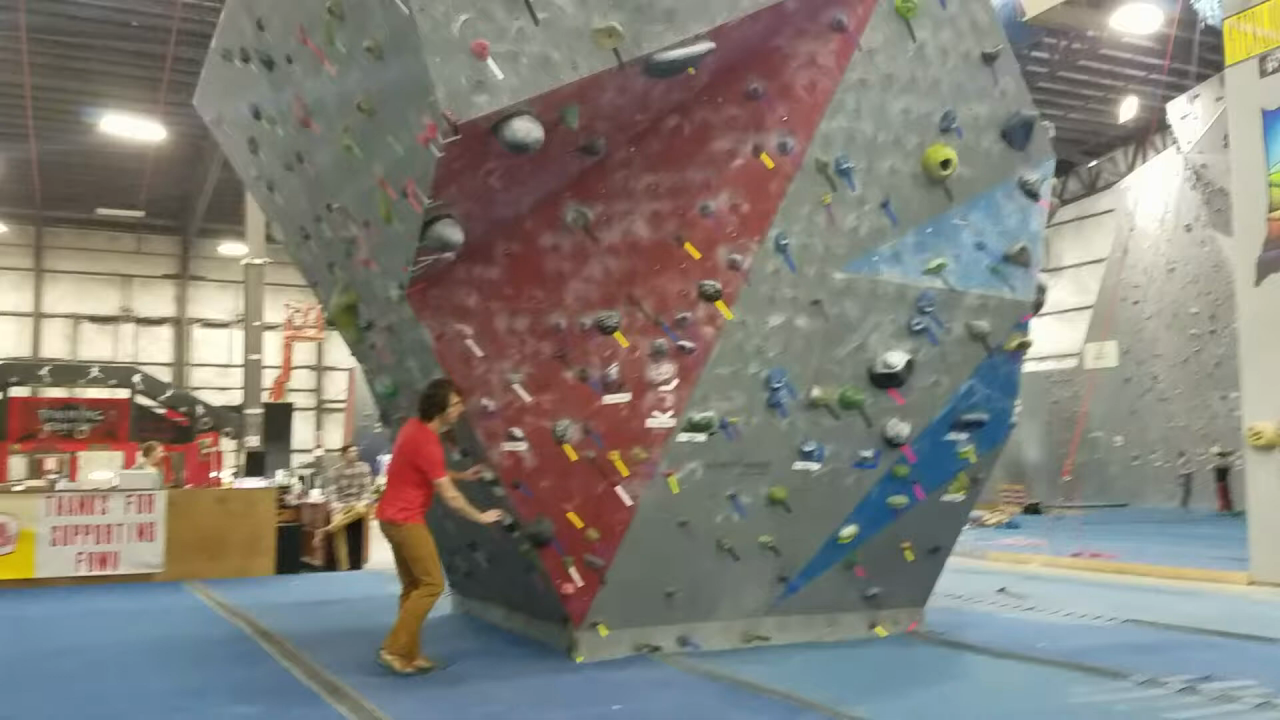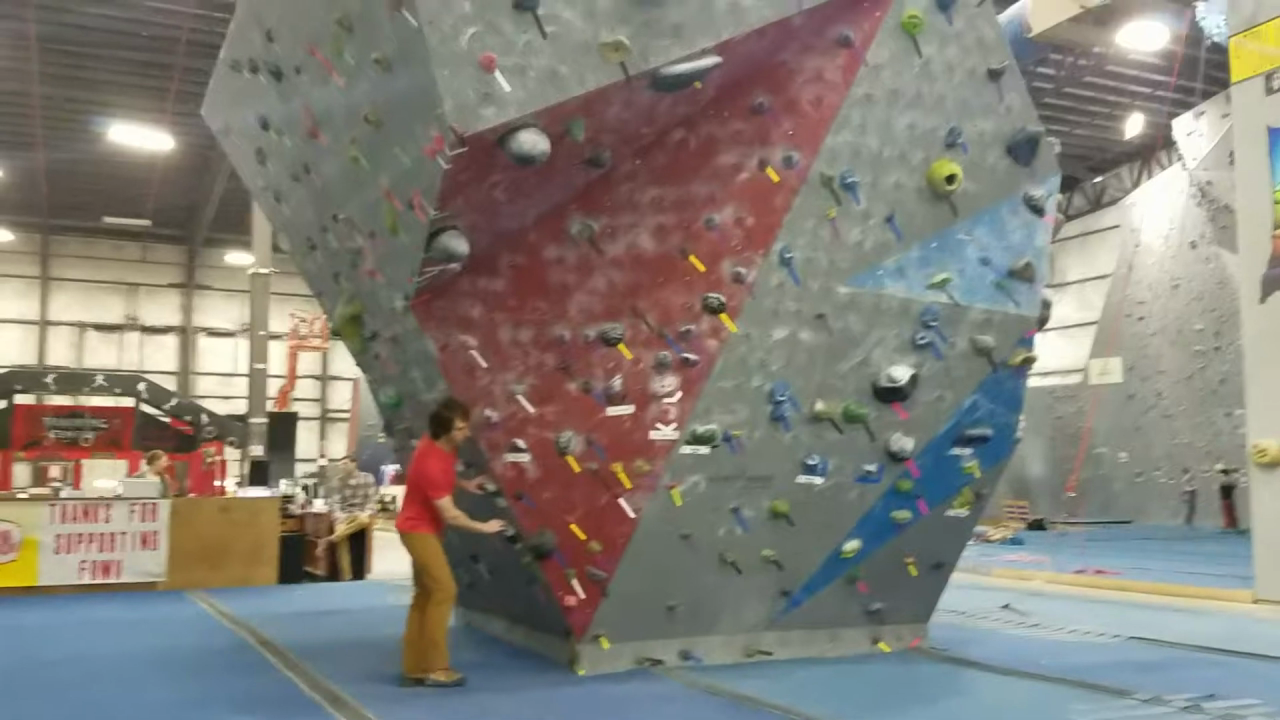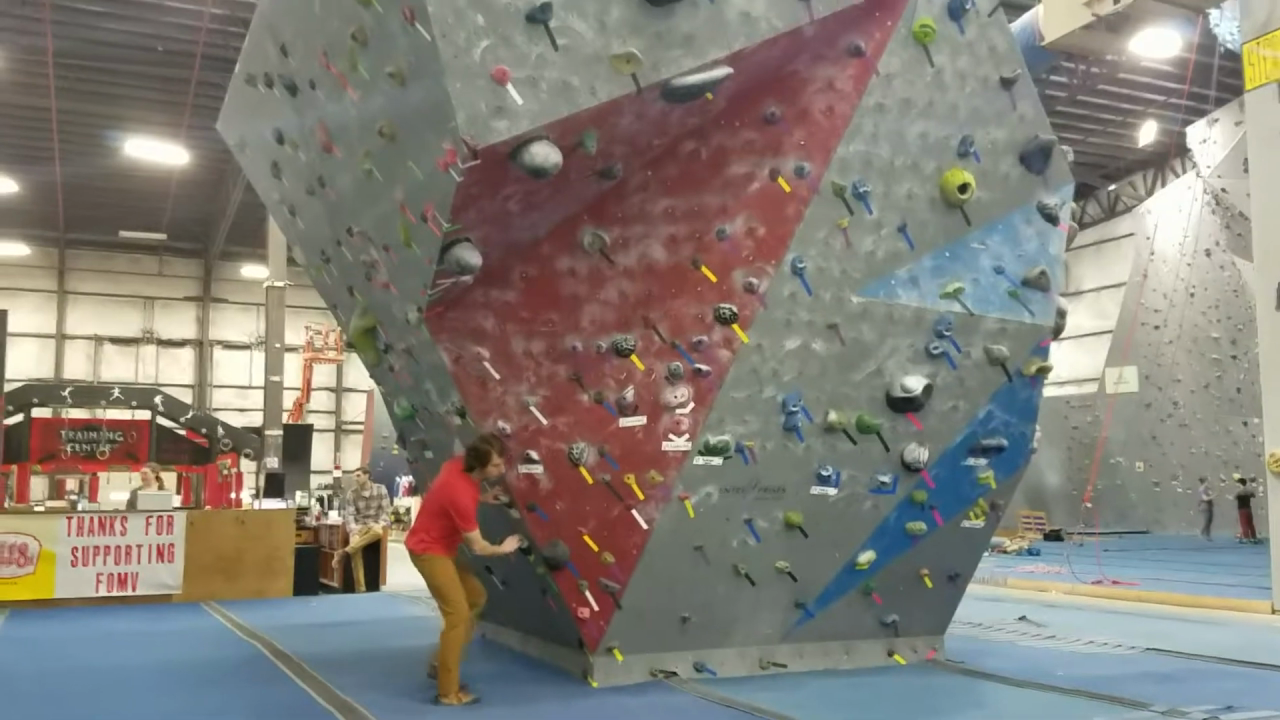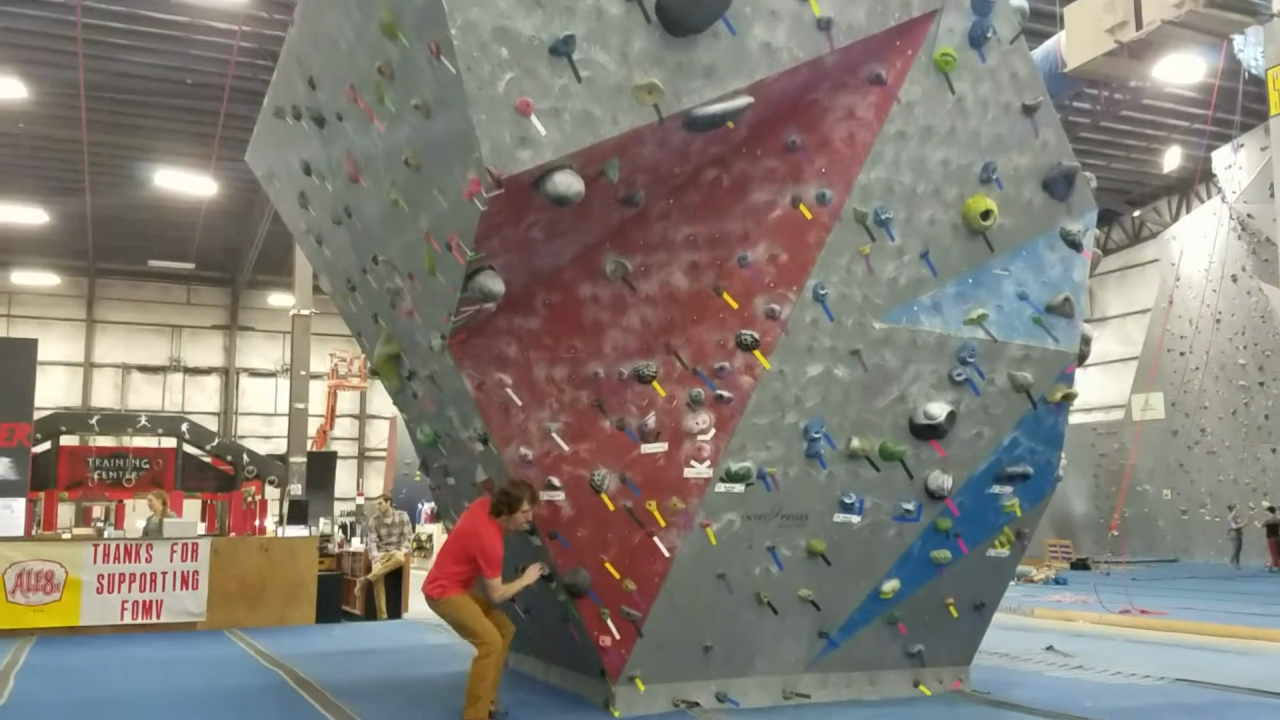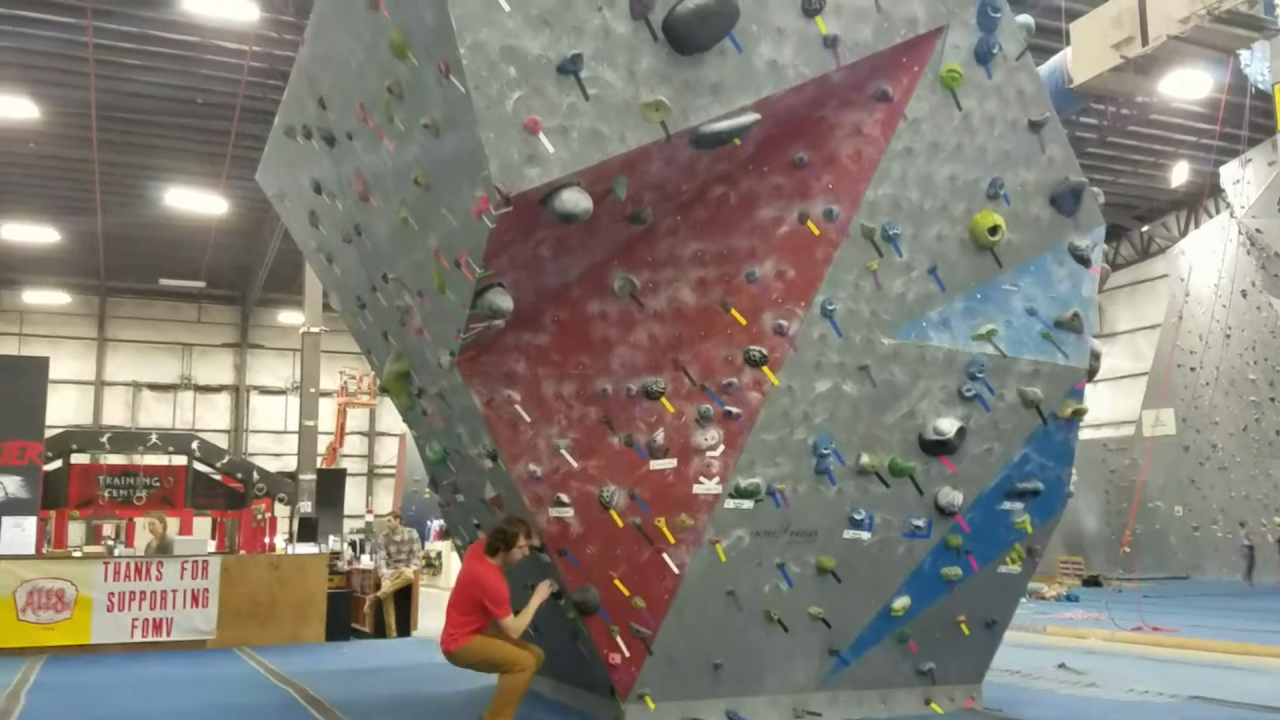
dt=0.4s
person 1, frame 1
left shoulder: (414, 428)
right shoulder: (427, 443)
right elbow: (450, 497)
left wrist: (461, 475)
right wrist: (481, 517)
left hip: (392, 516)
right hip: (406, 520)
left knee: (413, 585)
right knee: (432, 584)
left ankle: (408, 655)
right ankle: (393, 649)
person 1, frame 2
left shoulder: (441, 447)
right shoulder: (430, 462)
right elbow: (450, 515)
left wrist: (465, 484)
right wrist: (484, 527)
left hip: (423, 527)
right hip: (419, 529)
left knee: (424, 596)
right knee: (444, 591)
left ankle: (414, 669)
right ankle: (436, 669)
person 1, frame 3
left shoulder: (460, 464)
right shoulder: (461, 495)
right elbow: (477, 546)
left wrist: (482, 497)
right wrist: (504, 548)
left hip: (441, 544)
right hip: (428, 550)
left knee: (476, 597)
right knee: (458, 612)
left ankle: (441, 663)
right ankle: (448, 692)
person 1, frame 4
left shoulder: (483, 504)
right shoulder: (489, 540)
right elbow: (496, 594)
left wrist: (510, 528)
right wrist: (526, 579)
left hip: (457, 584)
right hip: (444, 591)
left knee: (505, 630)
right knee: (492, 643)
person 1, frame 5
left shoulder: (476, 551)
right shoulder: (491, 581)
right elbow: (513, 631)
left wrist: (520, 541)
right wrist: (537, 598)
left hip: (471, 633)
right hip: (460, 645)
left knee: (535, 655)
right knee: (525, 663)
